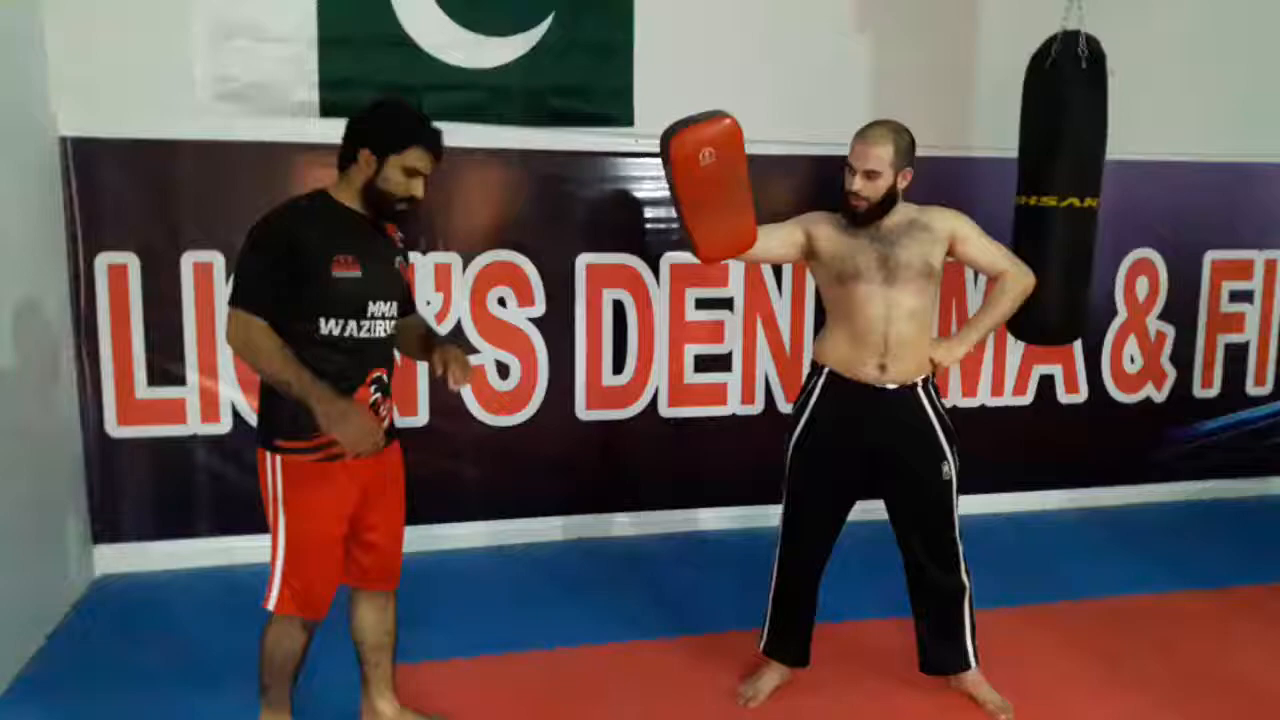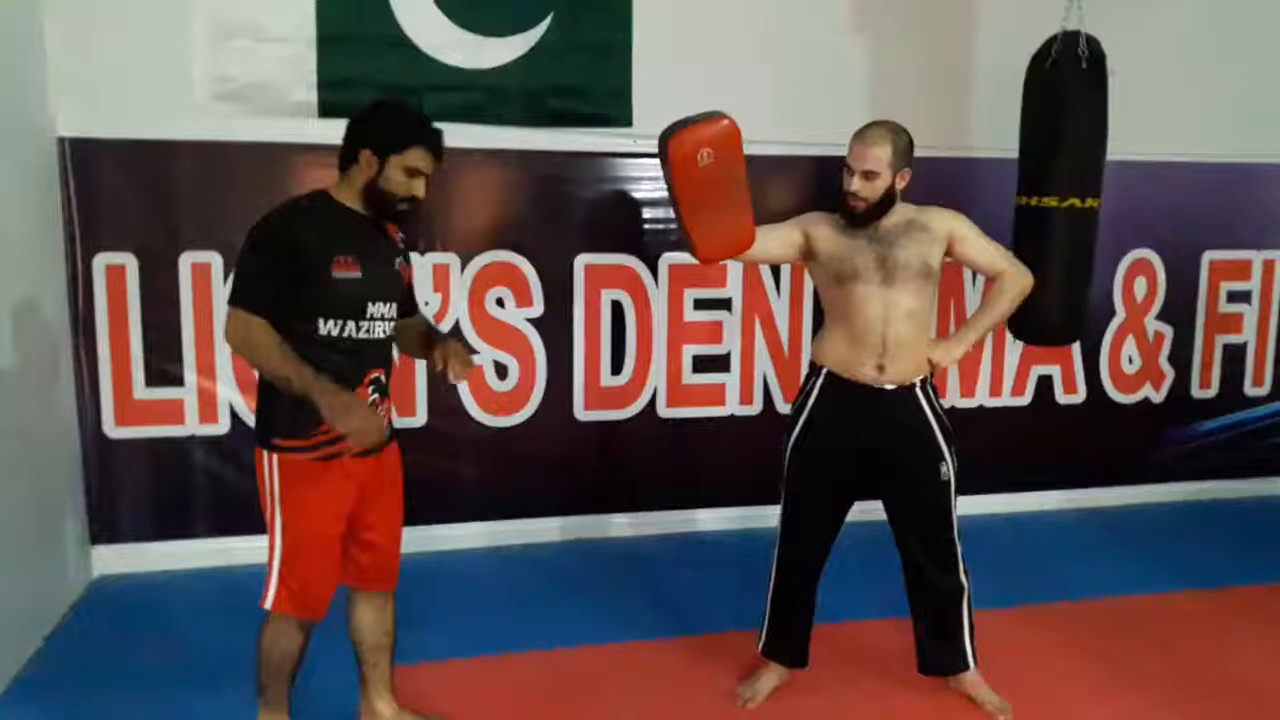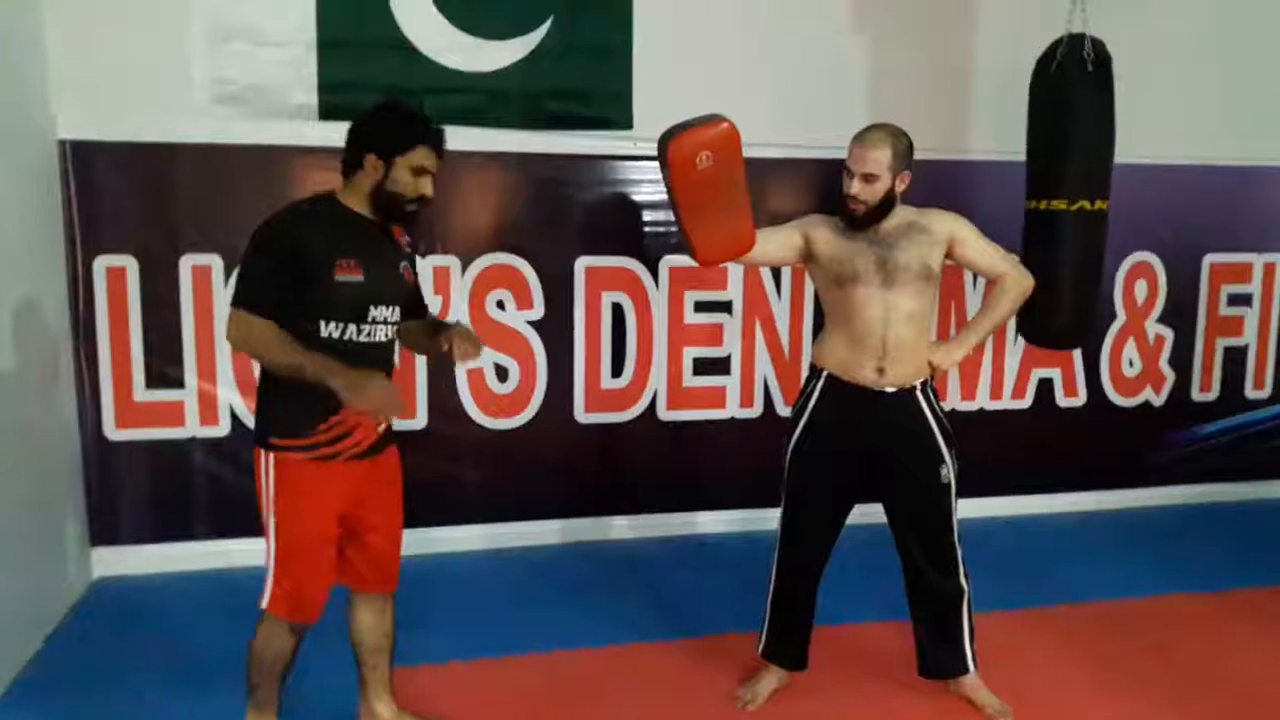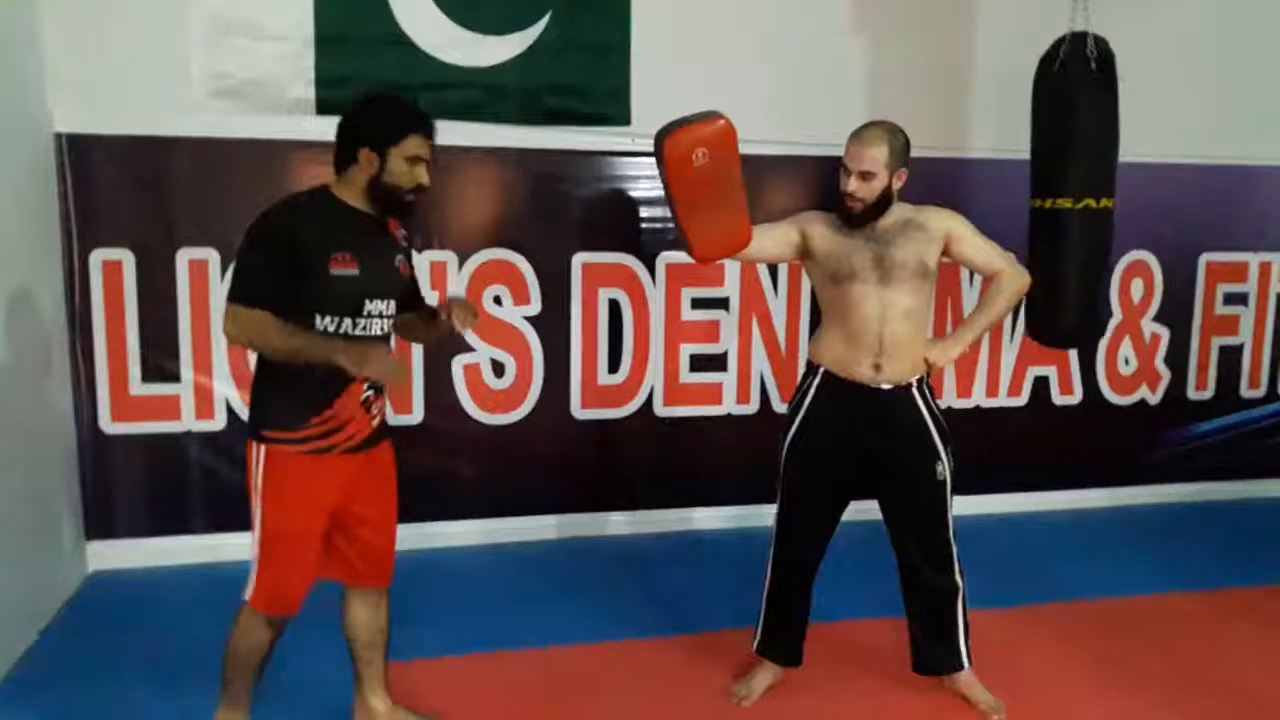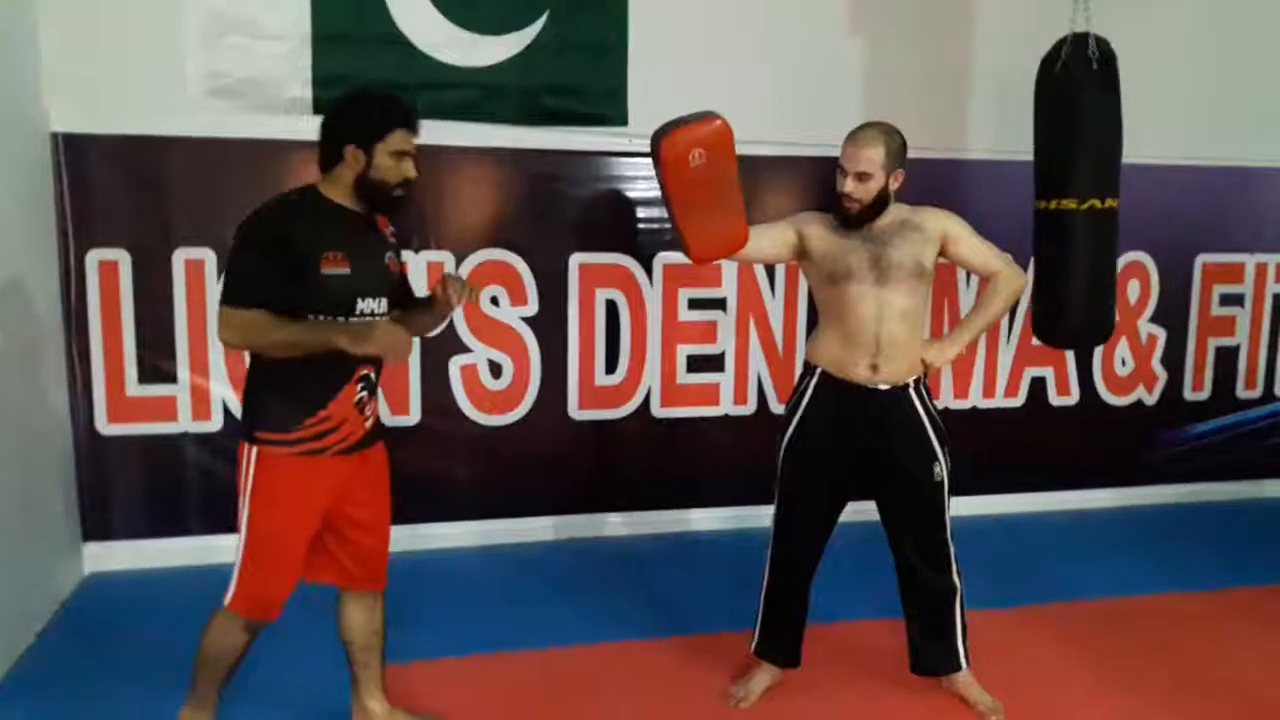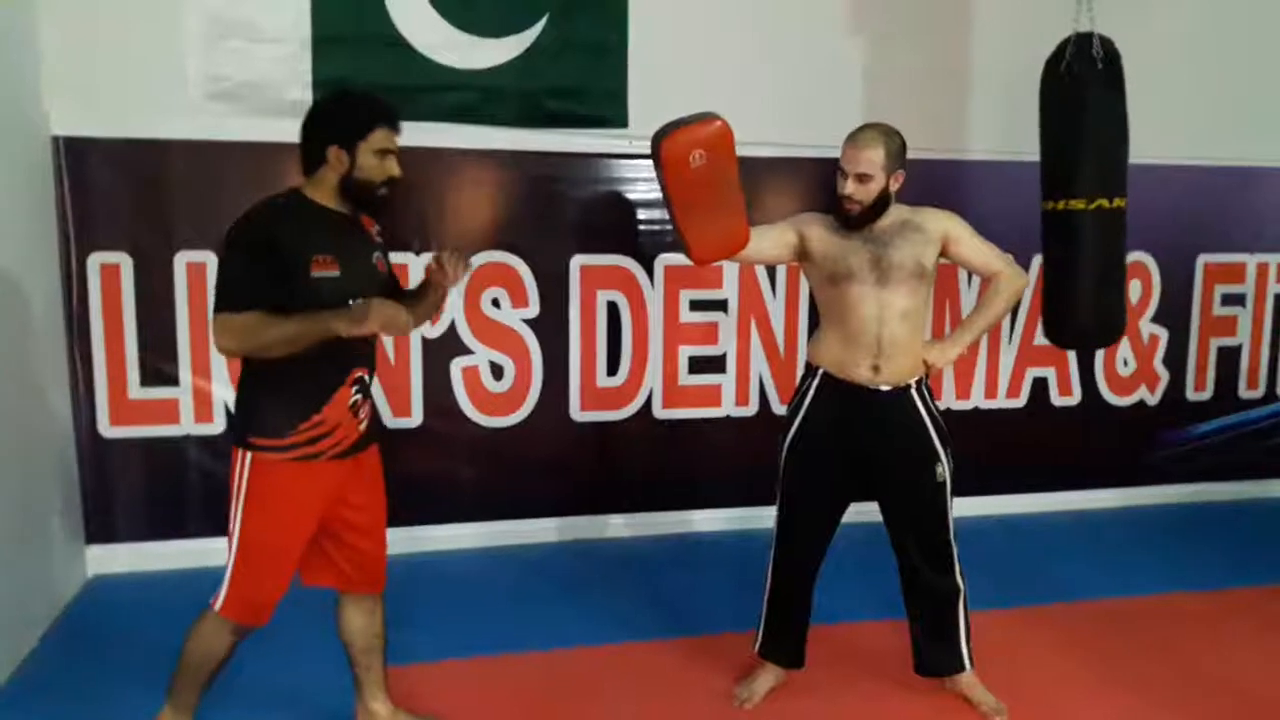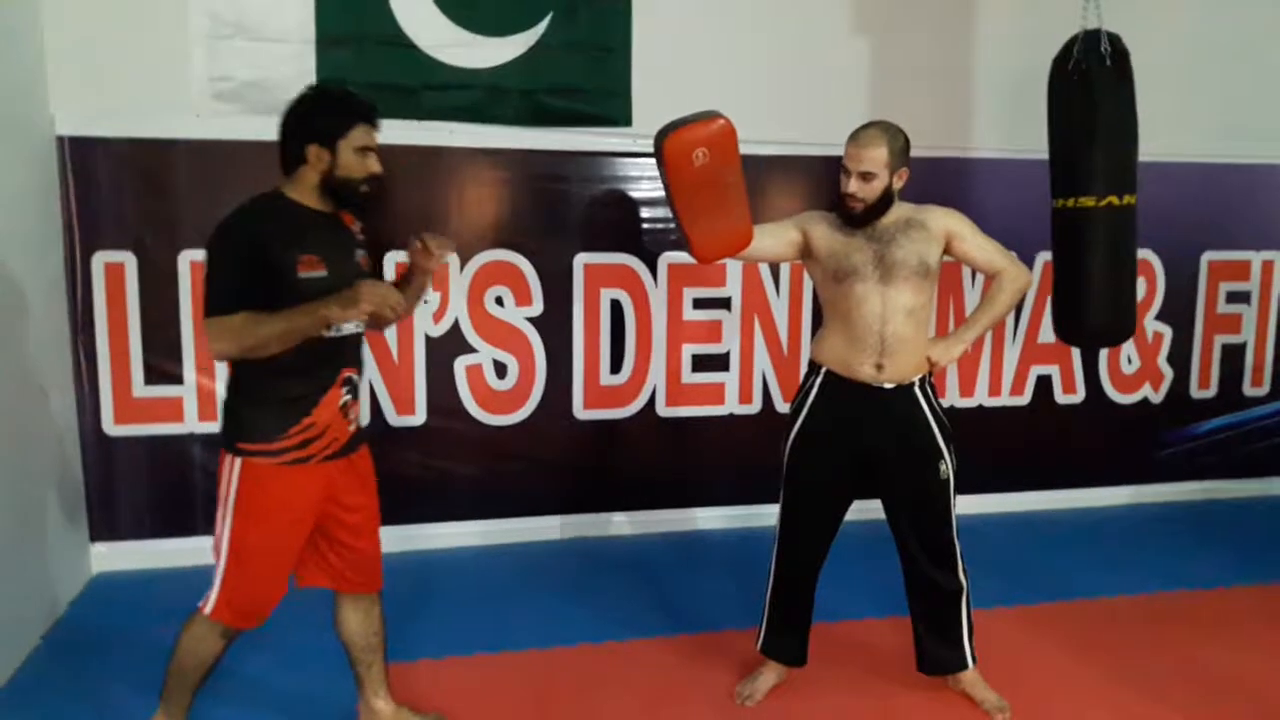
dt=0.1s
person 1, frame 1
left shoulder: (388, 237)
right shoulder: (289, 229)
right elbow: (244, 330)
left wrist: (436, 348)
right wrist: (324, 405)
left hip: (375, 440)
right hip: (304, 448)
left knee: (378, 577)
right knee: (299, 596)
person 1, frame 2
left shoulder: (389, 237)
right shoulder: (289, 229)
right elbow: (244, 329)
left wrist: (437, 344)
right wrist: (326, 397)
left hip: (373, 441)
right hip: (302, 446)
left knee: (376, 578)
right knee: (297, 596)
person 1, frame 3
left shoulder: (394, 240)
right shoulder: (294, 231)
right elbow: (246, 329)
left wrist: (443, 336)
right wrist: (338, 378)
left hip: (374, 445)
right hip: (300, 450)
left knee: (376, 579)
right knee: (293, 598)
person 1, frame 4
left shoulder: (390, 233)
right shoulder: (290, 225)
left elbow: (405, 316)
right elbow: (242, 323)
left wrist: (443, 317)
right wrist: (343, 352)
left hip: (368, 439)
right hip: (293, 443)
left knee: (370, 574)
right knee: (275, 591)
person 1, frame 5
left shoulder: (378, 230)
right shoulder: (280, 225)
left elbow: (399, 318)
right elbow: (236, 328)
left wrist: (439, 305)
right wrist: (344, 335)
left hip: (360, 441)
right hip: (285, 446)
left knee: (365, 576)
right knee: (255, 594)
person 1, frame 6
left shoulder: (363, 230)
right shoulder: (267, 229)
left elbow: (394, 314)
right elbow: (231, 334)
left wrist: (433, 292)
right wrist: (343, 320)
left hip: (354, 444)
right hip: (279, 450)
left knee: (363, 579)
right knee: (245, 597)
person 1, frame 7
left shoulder: (347, 226)
right shoulder: (250, 230)
left elbow: (377, 313)
right elbow: (223, 338)
left wrist: (417, 276)
right wrist: (335, 305)
left hip: (343, 445)
right hip: (268, 454)
left knee: (360, 578)
right knee: (231, 602)
person 2, frame 1
left shoulder: (941, 226)
right shoulder: (819, 230)
left elbow: (1017, 276)
left wrist: (963, 341)
left hip: (910, 406)
right hip: (834, 403)
left knee: (936, 546)
right knee: (802, 541)
left ankle: (959, 664)
right ankle: (781, 657)
person 2, frame 2
left shoulder: (939, 227)
right shoulder: (817, 231)
left elbow: (1016, 276)
left wrist: (960, 342)
left hip: (909, 406)
right hip: (833, 403)
left knee: (934, 546)
right knee: (801, 542)
left ankle: (957, 666)
right ankle: (780, 658)
person 2, frame 3
left shoulder: (939, 229)
right shoulder: (817, 233)
left elbow: (1016, 279)
right elbow: (737, 246)
left wrist: (962, 344)
left hip: (909, 410)
right hip: (832, 407)
left knee: (934, 549)
right knee: (801, 545)
left ankle: (957, 669)
right ankle: (779, 661)
person 2, frame 4
left shoulder: (936, 226)
right shoulder: (813, 229)
left elbow: (1012, 276)
left wrist: (957, 341)
left hip: (906, 407)
right hip: (828, 403)
left knee: (929, 546)
right knee: (797, 541)
left ankle: (952, 665)
right ankle: (775, 657)
person 2, frame 5
left shoulder: (933, 226)
right shoulder: (810, 230)
left elbow: (1009, 276)
right elbow: (731, 243)
left wrist: (955, 341)
left hip: (903, 407)
right hip: (826, 403)
left knee: (927, 547)
right knee: (794, 542)
left ankle: (950, 665)
right ankle: (772, 658)
person 2, frame 6
left shoulder: (934, 227)
right shoulder: (811, 232)
left elbow: (1011, 276)
right elbow: (731, 244)
left wrist: (956, 342)
left hip: (905, 408)
right hip: (827, 404)
left knee: (929, 547)
right knee: (797, 543)
left ankle: (953, 666)
right ankle: (776, 659)
person 2, frame 7
left shoulder: (937, 224)
right shoulder: (815, 229)
left elbow: (1013, 274)
left wrist: (960, 339)
left hip: (907, 406)
right hip: (831, 402)
left knee: (933, 545)
right knee: (800, 541)
left ankle: (957, 664)
right ankle: (779, 656)
